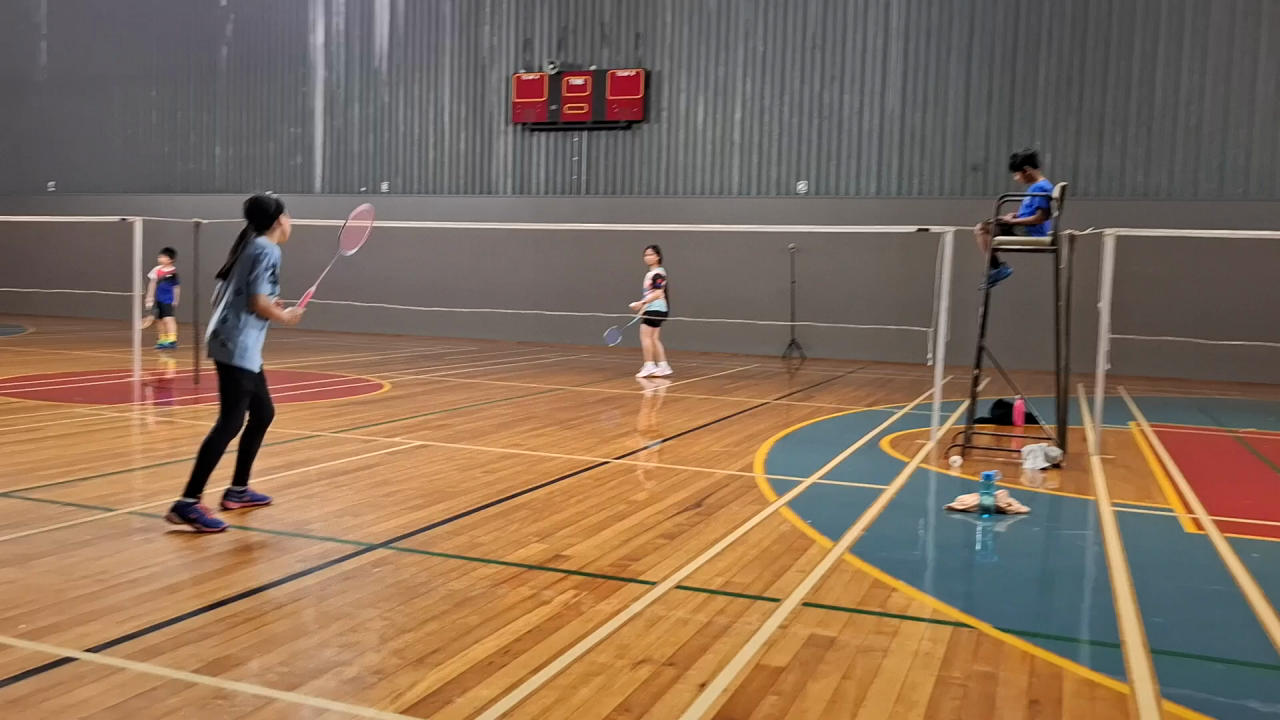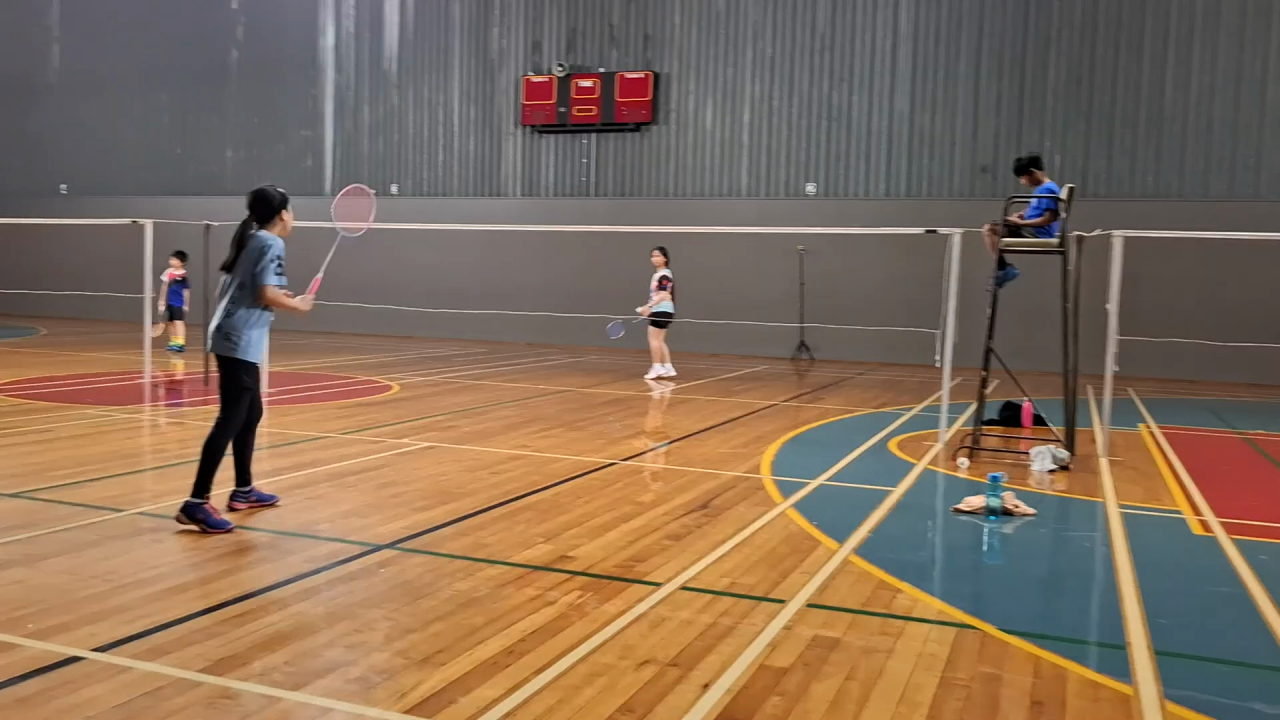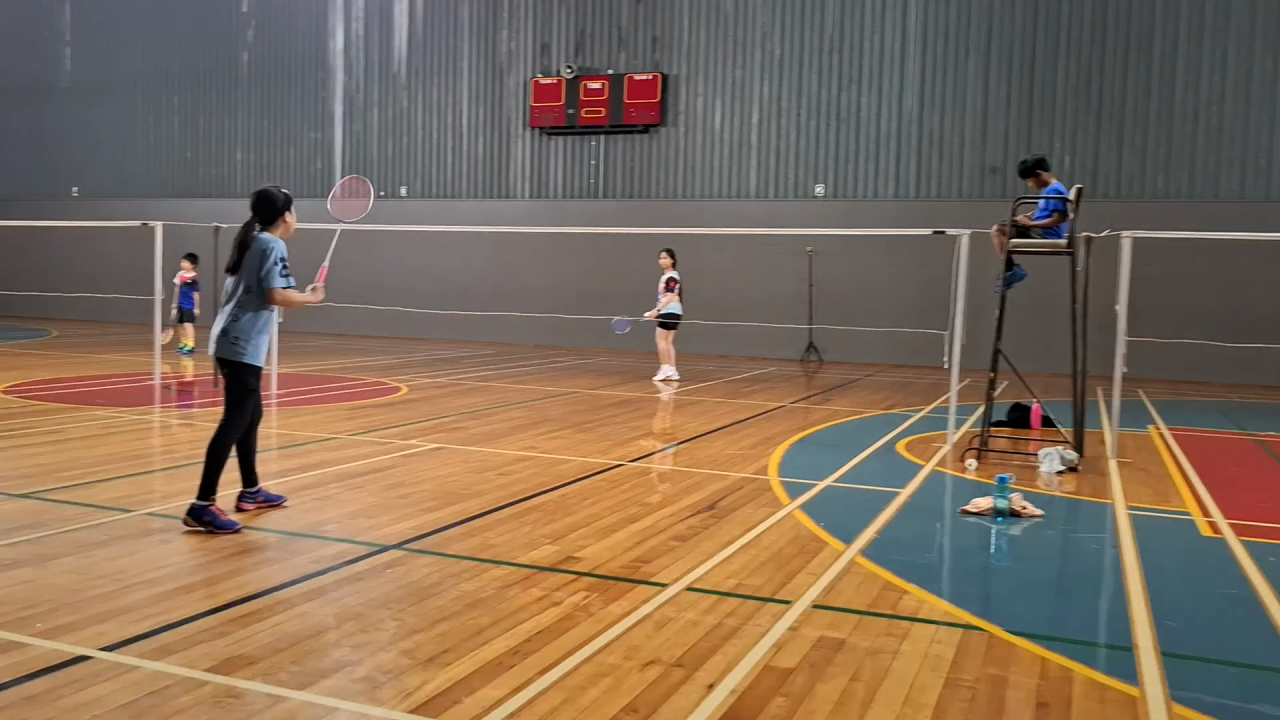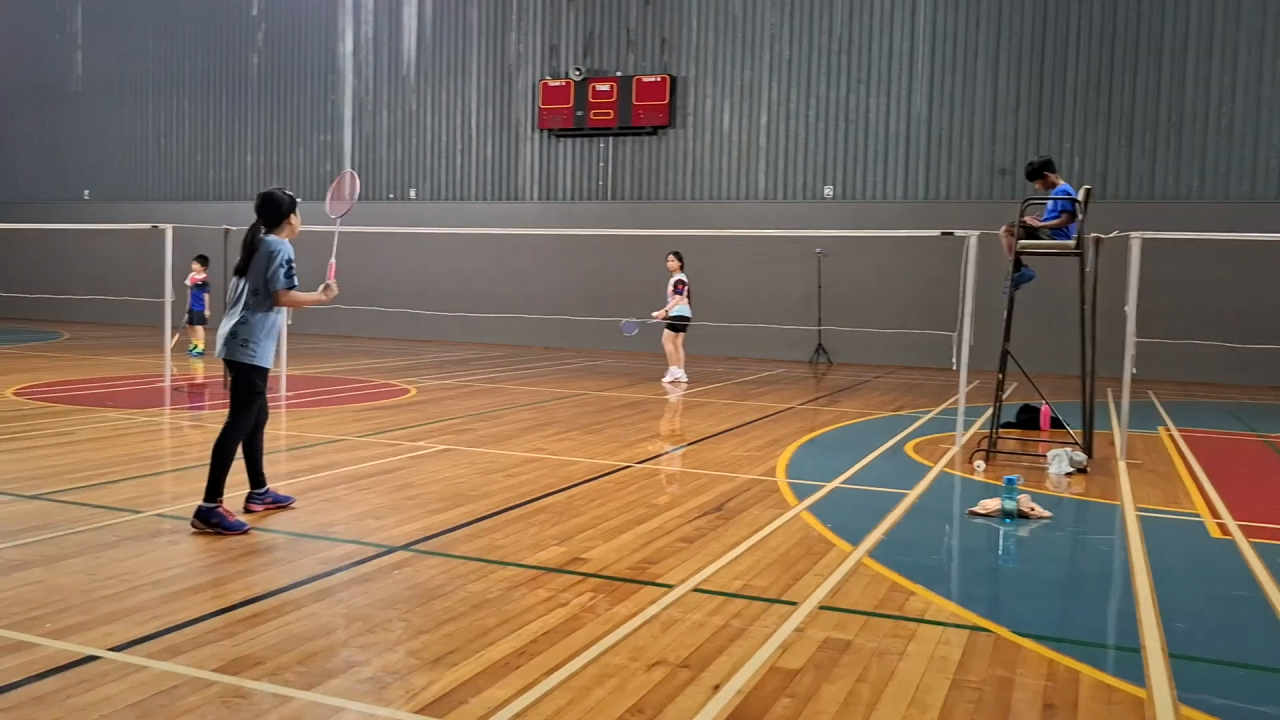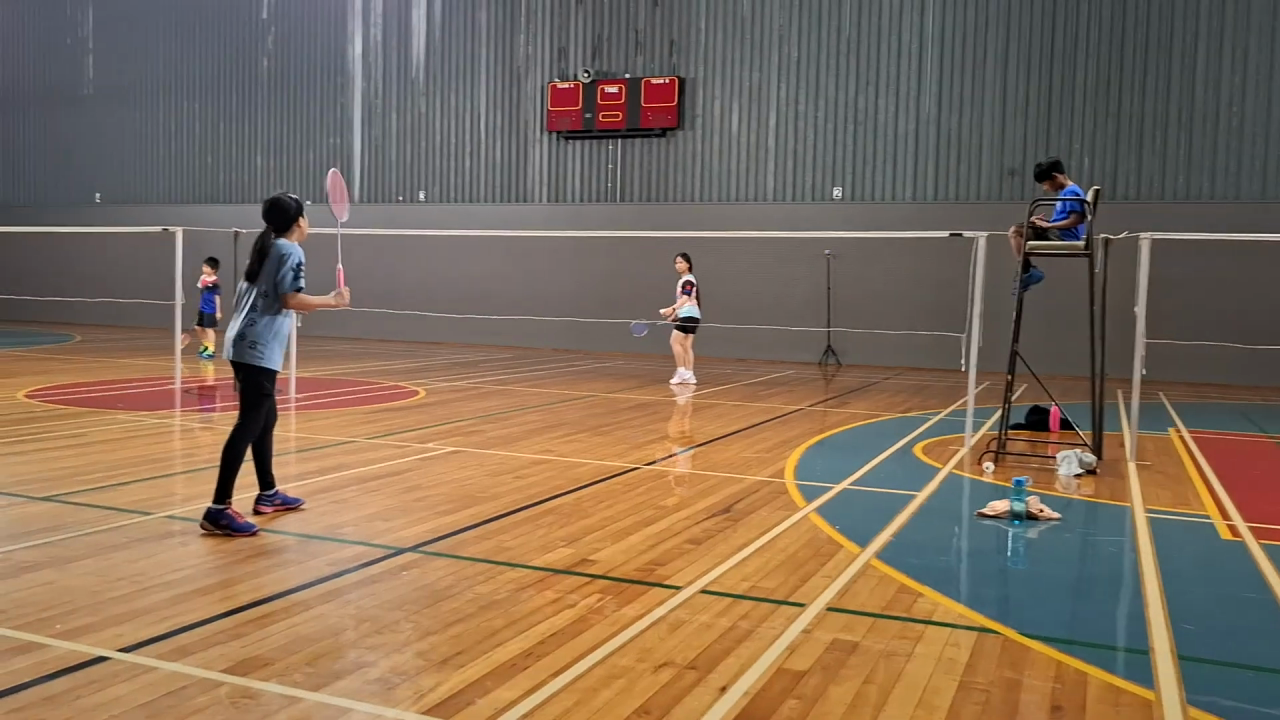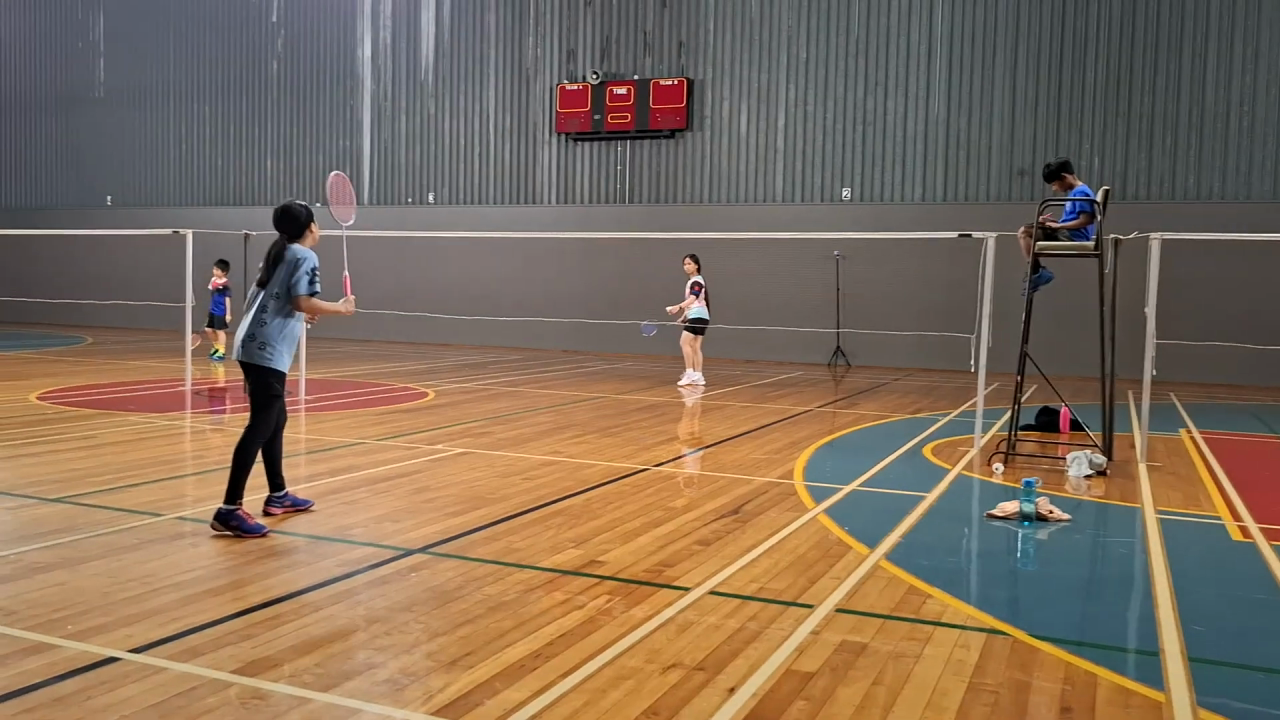
dt=0.1s
person 1, frame 1
left shoulder: (249, 247)
right shoulder: (268, 250)
left elbow: (242, 297)
right elbow: (260, 303)
left wrist: (273, 307)
right wrist: (286, 316)
left hip: (237, 346)
right hip: (237, 348)
left knee: (263, 413)
right knee: (230, 423)
left ankle: (238, 489)
right ankle: (188, 502)
person 1, frame 2
left shoulder: (250, 240)
right shoulder: (271, 243)
right elbow: (268, 296)
left wrist: (284, 298)
right wrist: (297, 304)
left hip: (236, 340)
right hip: (240, 342)
left knee: (251, 412)
right knee: (233, 419)
left ankle: (243, 490)
right ankle: (196, 503)
person 1, frame 3
left shoulder: (250, 242)
right shoulder: (273, 245)
right elbow: (276, 296)
left wrist: (281, 296)
right wrist: (310, 297)
left hip: (231, 340)
right hip: (243, 345)
left knee: (250, 416)
right knee: (235, 422)
left ankle: (251, 491)
right ankle: (202, 506)
person 1, frame 4
left shoulder: (256, 245)
right shoulder: (279, 247)
right elbow: (282, 298)
right wrist: (321, 296)
left hip: (237, 341)
right hip: (251, 346)
left knee: (256, 418)
right knee: (240, 423)
left ankle: (259, 492)
right ankle: (210, 508)
person 1, frame 5
left shoulder: (264, 249)
right shoulder: (290, 251)
left elbow: (265, 299)
right elbow: (289, 299)
left wrist: (287, 309)
right wrist: (331, 301)
left hip: (245, 344)
right hip: (258, 349)
left knee: (265, 419)
right knee: (249, 425)
left ankle: (268, 494)
right ankle: (219, 510)
person 1, frame 6
left shoulder: (280, 254)
right shoulder: (304, 256)
right elbow: (303, 303)
left wrist: (301, 316)
right wrist: (341, 308)
left hip: (254, 345)
right hip: (267, 350)
left knee: (275, 421)
right knee: (261, 426)
left ankle: (278, 495)
right ankle: (229, 509)
